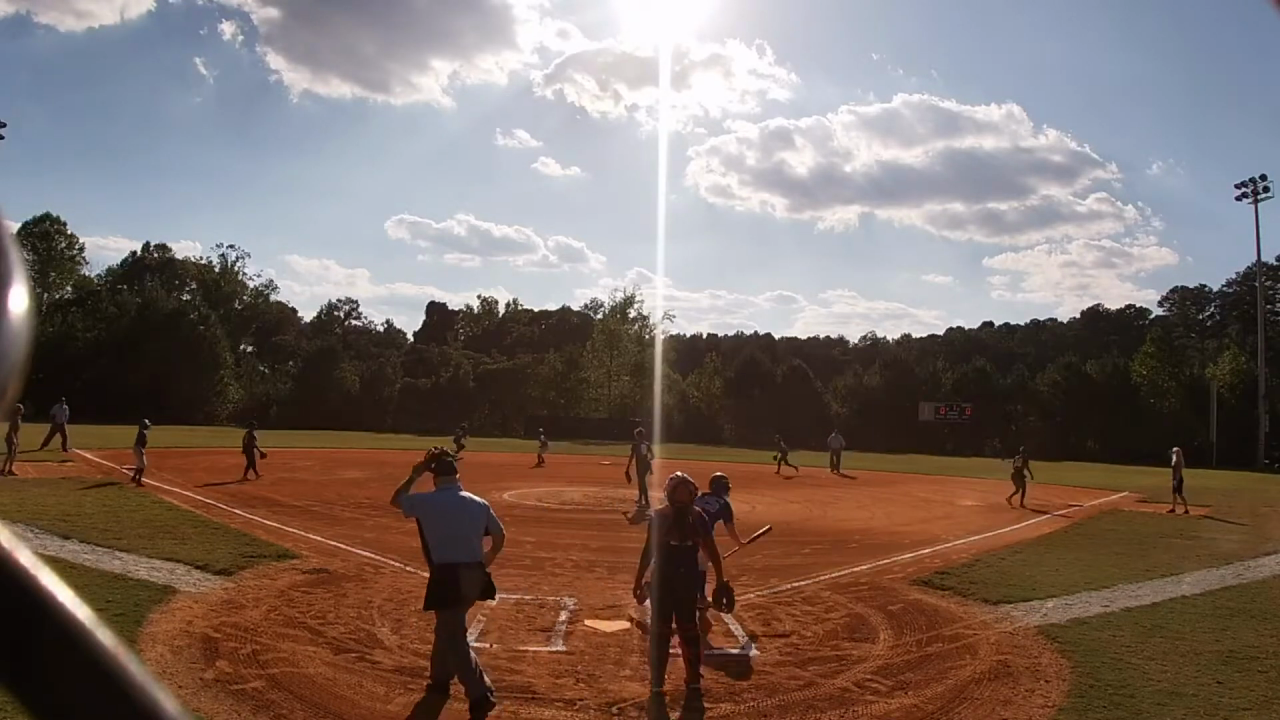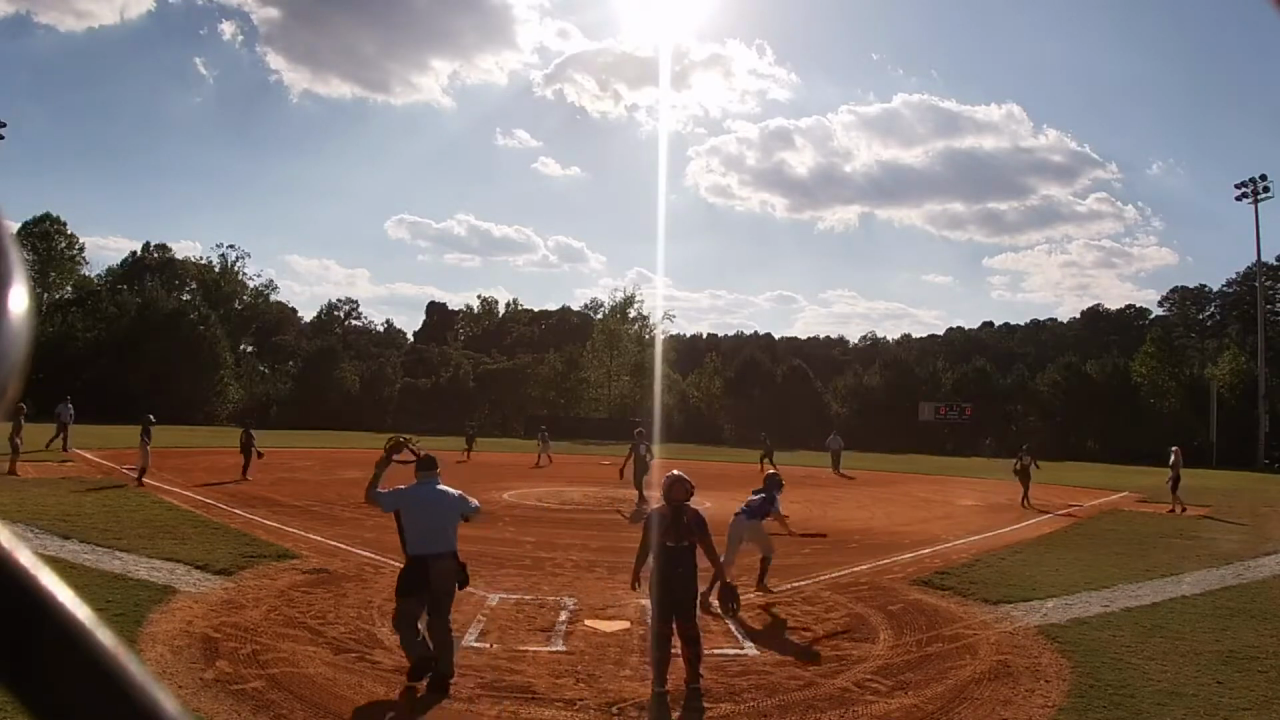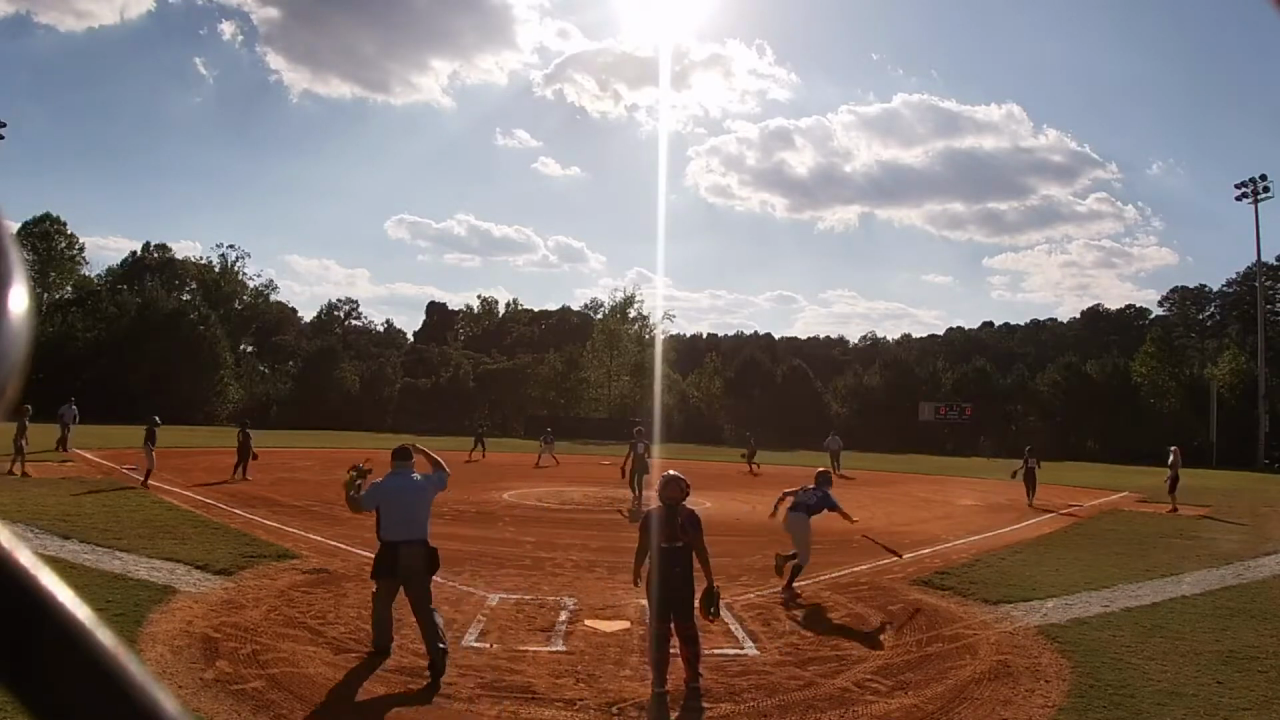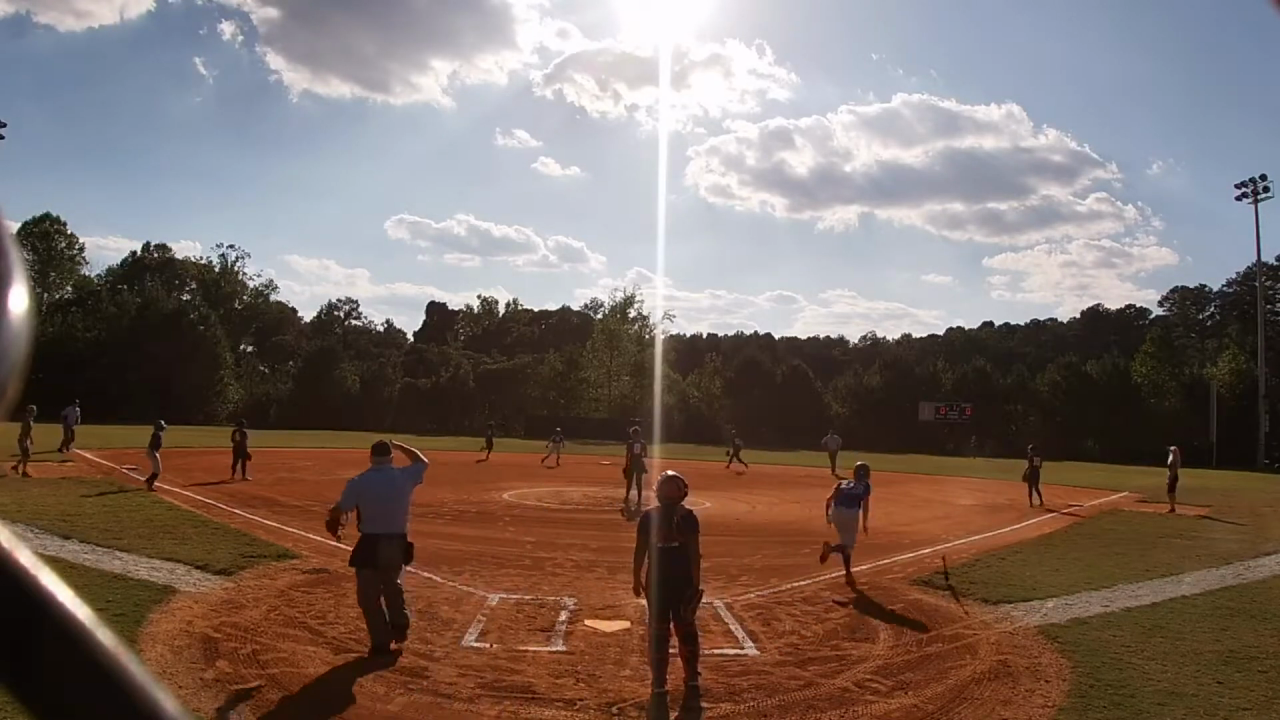
dt=0.2s
person 1, frame 1
left shoulder: (660, 516)
right shoulder: (698, 518)
left elbow: (649, 551)
left wrist: (639, 580)
left hip: (662, 579)
right hip: (689, 579)
left knee: (660, 633)
right knee: (688, 630)
left ankle: (657, 688)
right ankle: (693, 685)
person 1, frame 2
left shoulder: (655, 515)
right shoulder: (694, 516)
left elbow: (645, 548)
right elbow: (709, 549)
left hip: (662, 579)
right hip: (687, 579)
left knee: (661, 632)
right knee: (688, 630)
left ankle: (659, 687)
right ankle: (693, 684)
person 1, frame 3
left shoulder: (651, 516)
right shoulder: (689, 516)
left elbow: (649, 549)
right elbow: (700, 551)
left hip: (658, 580)
right hip: (683, 580)
left knee: (659, 632)
right knee: (686, 630)
left ankle: (659, 687)
right ankle: (693, 684)
person 1, frame 4
left shoulder: (649, 516)
right shoulder: (687, 516)
right elbow: (694, 553)
left wrist: (637, 579)
right wrist: (695, 585)
left hip: (657, 580)
right hip: (682, 580)
left knee: (658, 632)
right knee: (686, 630)
left ankle: (659, 687)
right ankle: (691, 683)
person 2, frame 1
left shoulder: (425, 501)
right shoulder: (478, 503)
left elbow: (396, 500)
right elbow: (499, 536)
left wrist: (416, 473)
right wrist: (486, 560)
left hip: (447, 578)
right hip: (475, 576)
left knee: (453, 639)
right knee: (450, 629)
left ankle: (480, 695)
right ankle: (440, 679)
person 2, frame 2
left shoulder: (403, 495)
right shoulder: (453, 496)
left elbow: (370, 497)
right elbow: (475, 509)
left wrist: (379, 471)
left hip: (419, 568)
right hip: (448, 566)
left knee: (404, 619)
right knee: (440, 622)
left ankle: (421, 660)
right ankle: (441, 677)
person 2, frame 3
left shoulder: (381, 486)
right shoulder: (426, 482)
left elbow: (356, 506)
right elbow: (444, 471)
left wrist: (349, 488)
right wrist: (422, 450)
left hip: (391, 554)
right hip: (420, 553)
left knee: (383, 602)
right knee: (424, 607)
left ankle: (382, 645)
right ankle: (437, 656)
person 2, frame 4
left shoulder: (358, 482)
right shoulder: (404, 477)
left elbow: (338, 511)
right elbow: (423, 462)
left wrist: (333, 520)
right wrist: (398, 446)
left hip: (371, 546)
right hip: (397, 544)
left knee: (369, 596)
right knee: (391, 586)
left ankle: (381, 642)
right ankle: (398, 626)
